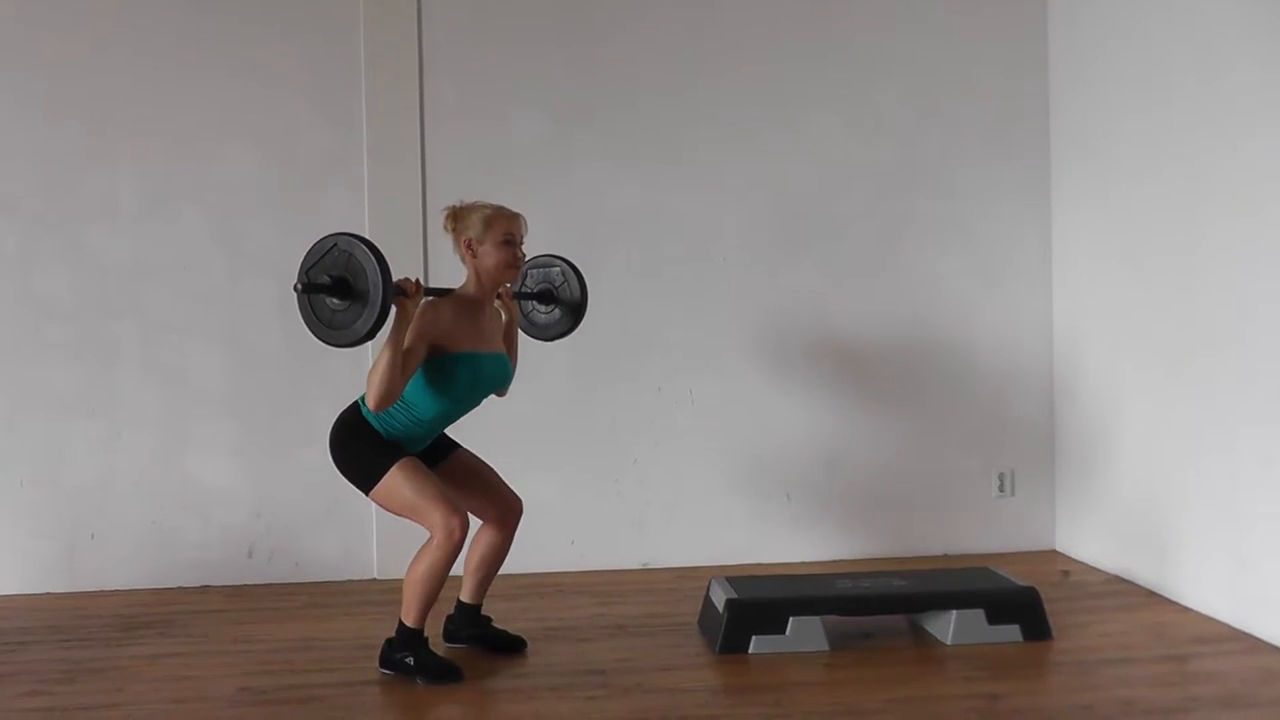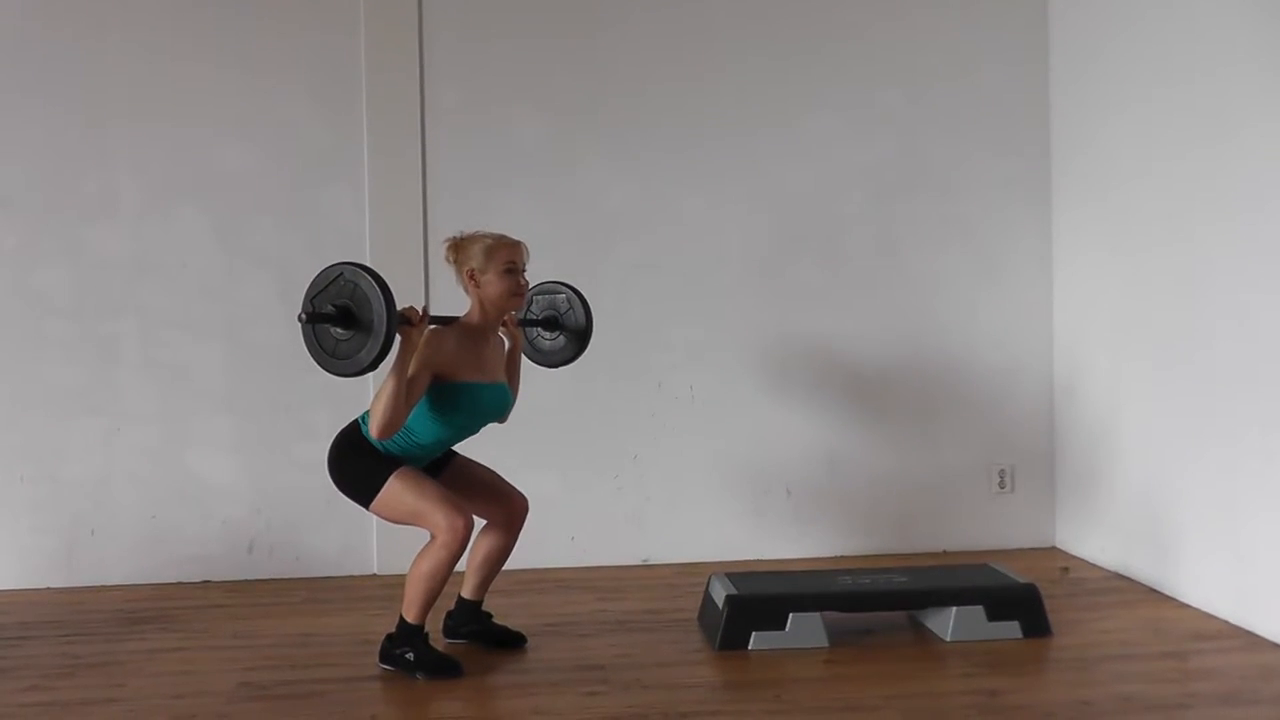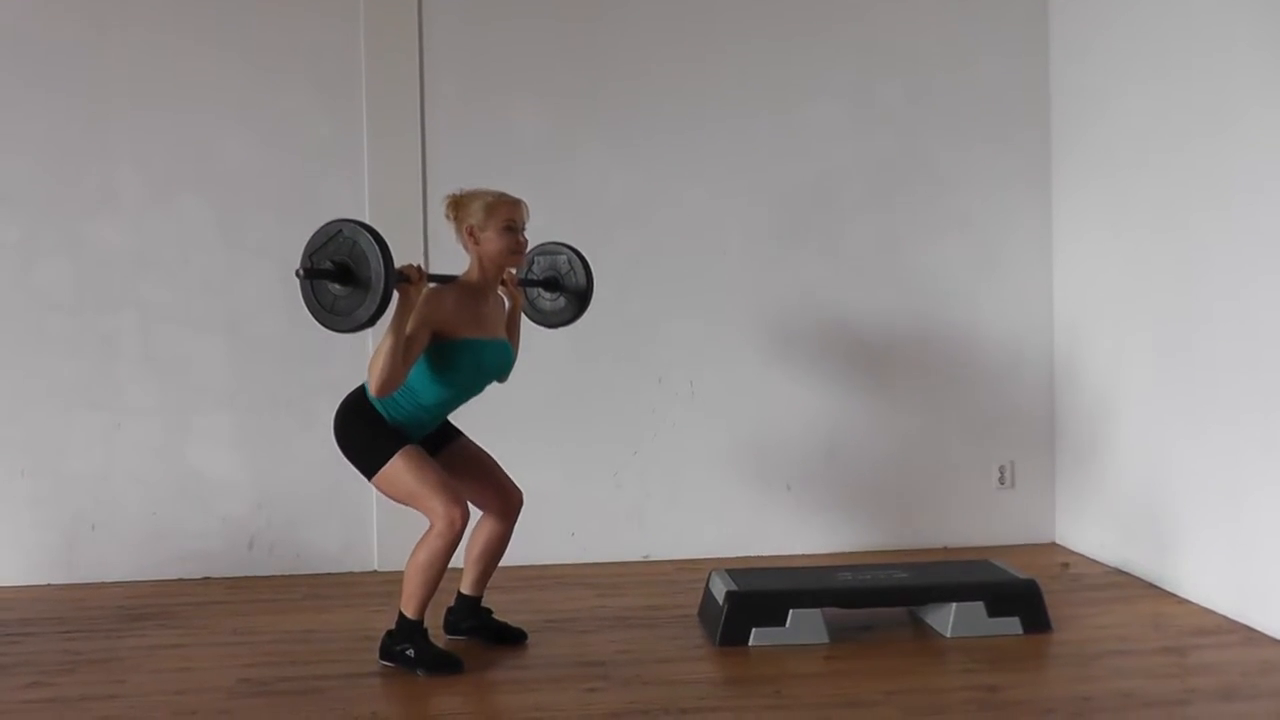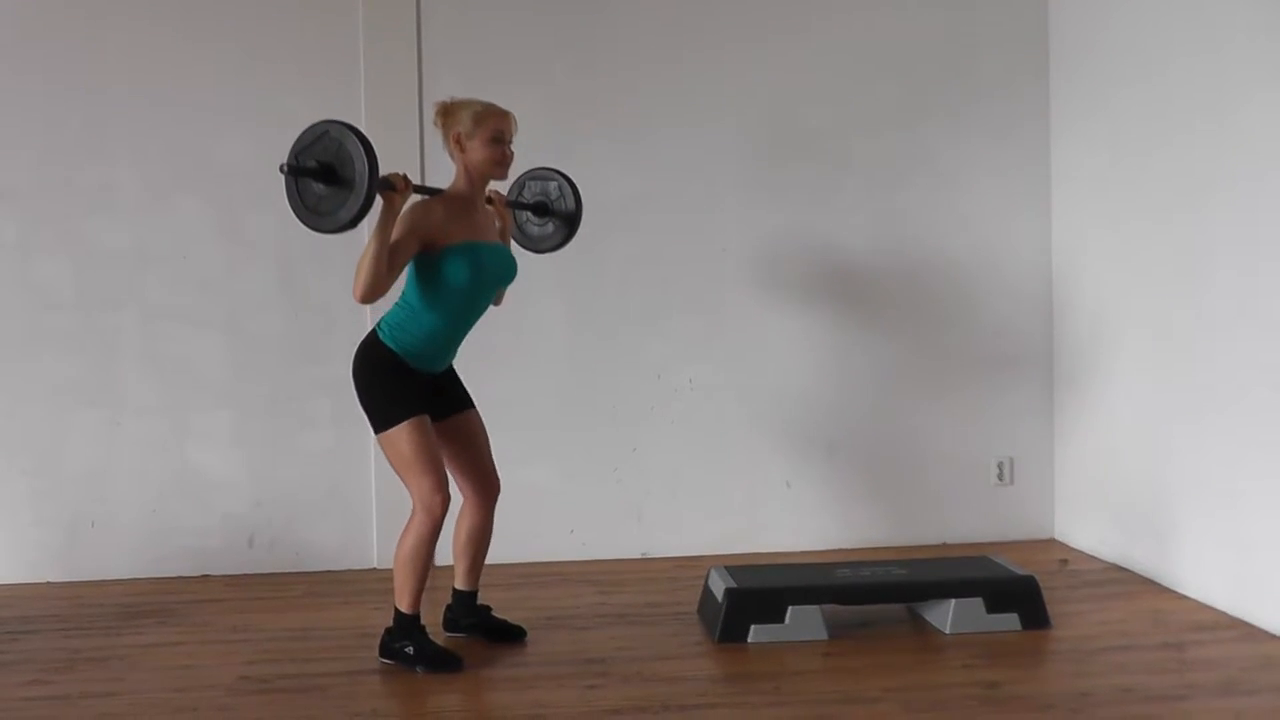
dt=0.5s
person 1, frame 1
left shoulder: (491, 314)
right shoulder: (437, 315)
left elbow: (499, 386)
right elbow: (379, 398)
right wrist: (403, 318)
left hip: (417, 439)
right hip: (365, 438)
left knee: (506, 509)
right knee: (449, 524)
left ankle: (465, 620)
right ankle: (403, 646)
person 1, frame 2
left shoulder: (495, 343)
right shoulder: (442, 344)
left elbow: (499, 412)
right elbow: (382, 428)
right wrist: (408, 347)
left hip: (419, 457)
right hip: (363, 455)
left knee: (513, 508)
right knee: (454, 524)
left ankle: (466, 616)
right ankle: (403, 642)
person 1, frame 3
left shoulder: (495, 302)
right shoulder: (442, 302)
left elbow: (500, 373)
right elbow: (381, 386)
right wrist: (406, 304)
left hip: (421, 426)
right hip: (369, 423)
left knee: (507, 500)
right knee: (449, 514)
left ankle: (466, 611)
right ankle: (404, 638)
person 1, frame 4
left shoulder: (486, 215)
right shoulder: (429, 214)
left elbow: (493, 296)
right elbow: (366, 290)
right wrist: (389, 211)
left hip: (437, 370)
right hip: (388, 366)
left knee: (484, 487)
right knee: (432, 499)
left ankle: (465, 608)
right ankle: (402, 634)
